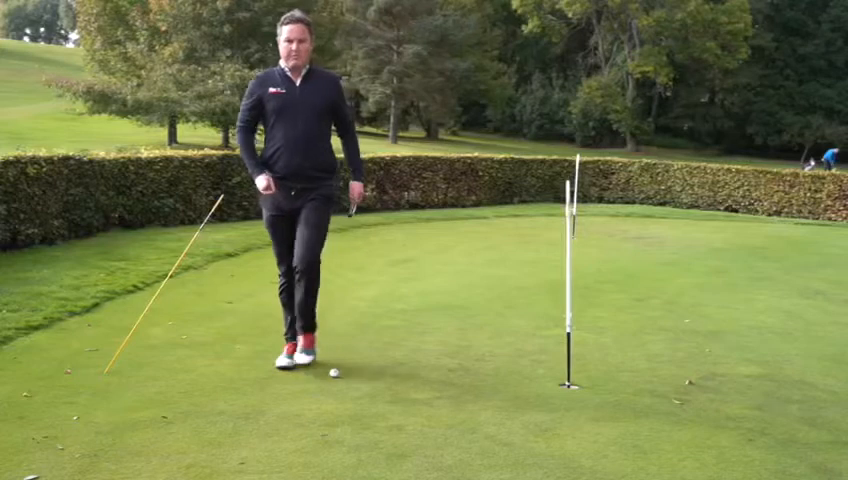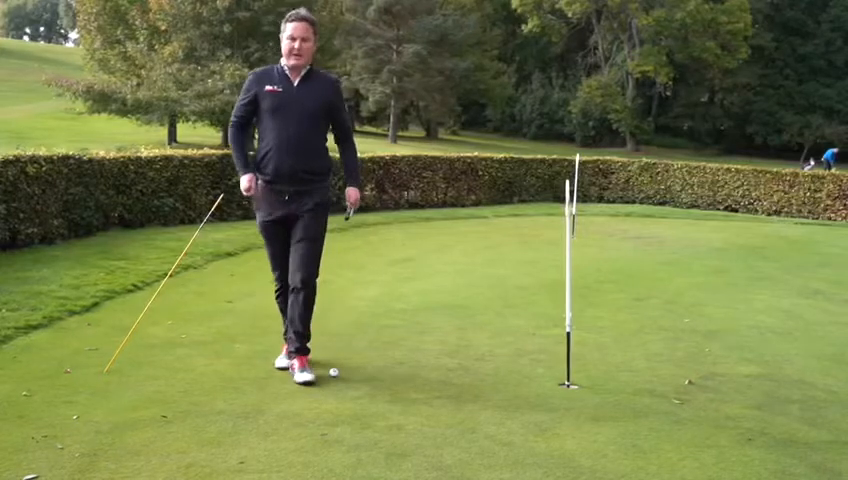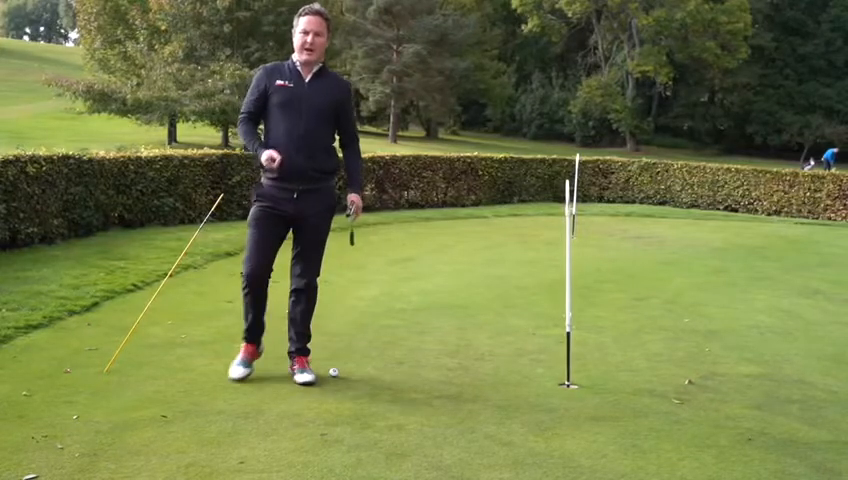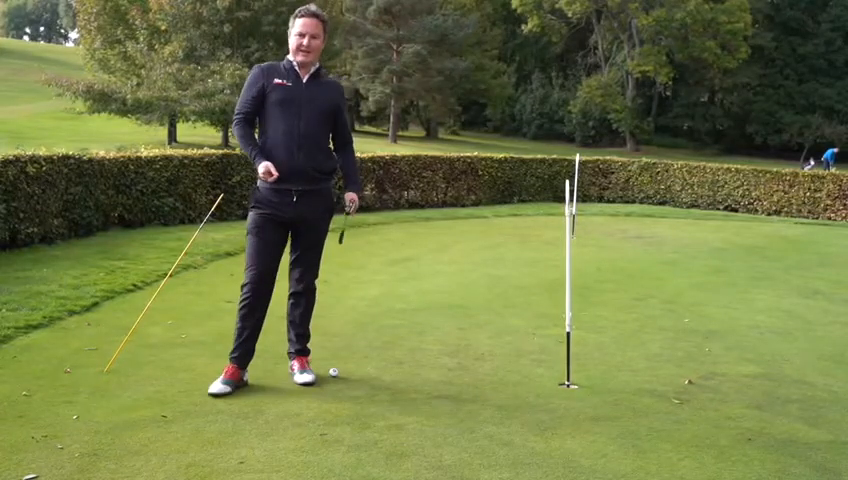
dt=0.5s
person 1, frame 1
left shoulder: (329, 83)
right shoulder: (262, 83)
left elbow: (347, 132)
right elbow: (244, 130)
left wrist: (357, 176)
right wrist: (257, 172)
left hip: (317, 190)
right hip: (277, 192)
left knee: (306, 262)
right knee: (286, 271)
left ankle: (306, 334)
right ankle: (291, 340)
person 1, frame 2
left shoulder: (328, 86)
right shoulder: (259, 80)
left elbow: (344, 137)
right elbow: (237, 126)
left wrist: (353, 182)
right wrist: (244, 170)
left hip: (312, 195)
right hip: (270, 194)
left knee: (303, 278)
right knee: (281, 278)
left ankle: (298, 353)
right ankle: (290, 340)
person 1, frame 3
left shoulder: (339, 87)
right shoulder: (269, 75)
left elbow: (349, 142)
right elbow: (246, 120)
left wrist: (354, 188)
right wrist: (261, 150)
left hip: (317, 195)
right hip: (273, 191)
left knee: (305, 279)
right knee: (254, 271)
left ankle: (299, 356)
right ankle: (251, 344)
person 1, frame 4
left shoulder: (333, 89)
right shoulder: (264, 75)
left elbow: (343, 144)
right elbow: (241, 121)
left wrist: (352, 187)
right wrist: (258, 159)
left hip: (316, 198)
right hip: (270, 196)
left knee: (304, 282)
right knee: (256, 281)
left ankle: (299, 356)
right ankle: (237, 365)
